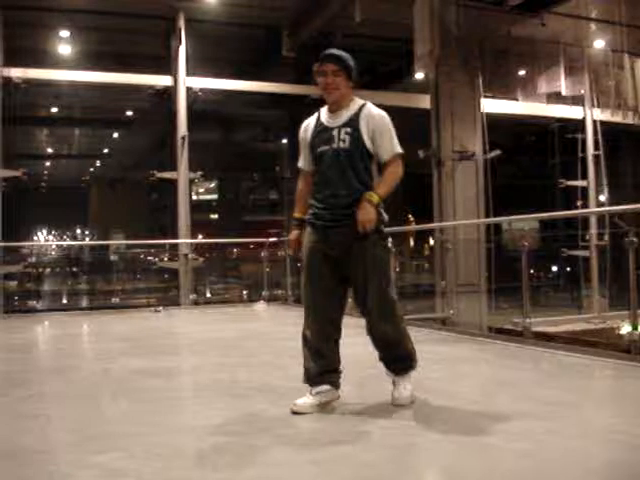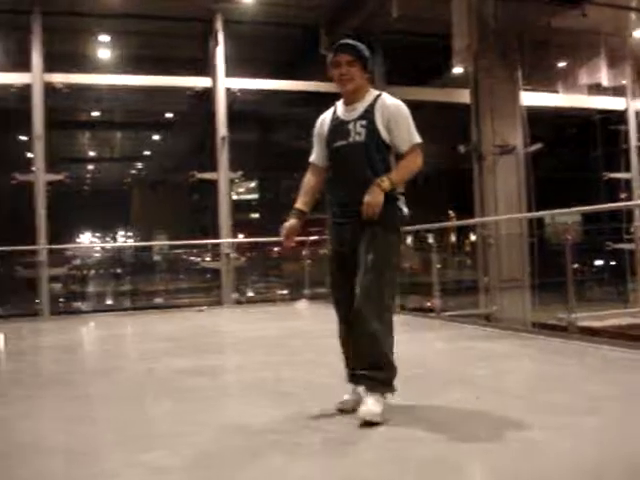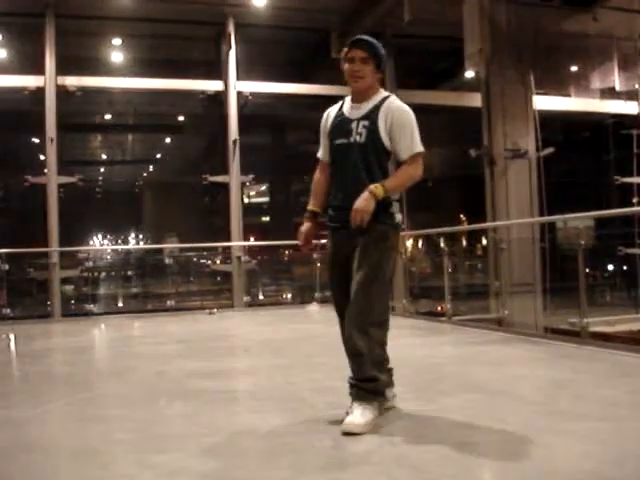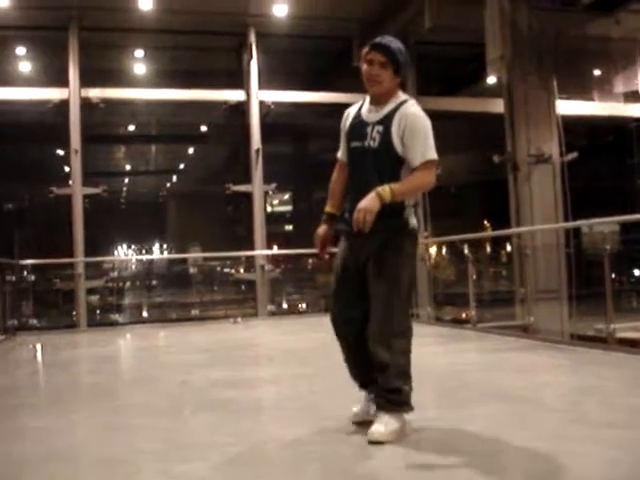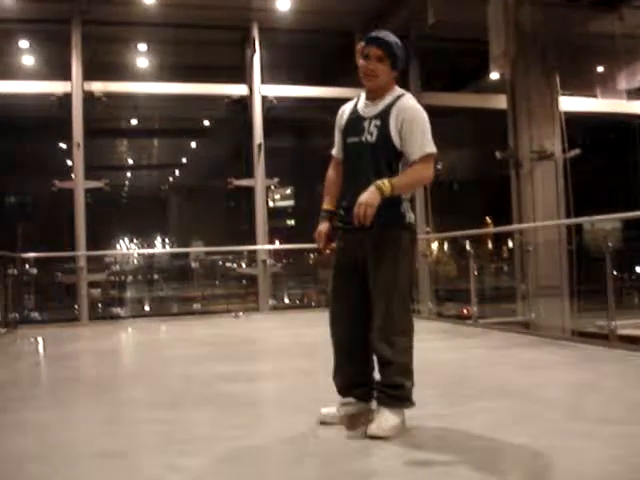
dt=0.3s
person 1, frame 1
left shoulder: (372, 117)
right shoulder: (309, 126)
left elbow: (394, 166)
left wrist: (371, 200)
right wrist: (298, 222)
left hip: (362, 226)
right hip: (320, 228)
left knee: (377, 303)
right knee: (318, 310)
left ankle: (401, 370)
right ankle: (323, 383)
person 1, frame 2
left shoulder: (389, 108)
right shoulder: (326, 120)
left elbow: (414, 158)
right elbow: (316, 171)
left wrist: (382, 185)
right wrist: (298, 213)
left hip: (381, 219)
right hip: (341, 222)
left knee: (371, 301)
right knee: (347, 307)
left ankle: (377, 386)
right ankle: (363, 384)
person 1, frame 3
left shoulder: (394, 111)
right shoulder: (332, 115)
left elbow: (414, 167)
left wrist: (374, 192)
right wrist: (311, 215)
left hip: (378, 225)
right hip: (340, 225)
left knee: (365, 311)
right knee: (348, 311)
left ankle: (367, 397)
right ankle: (380, 386)
person 1, frame 4
left shoulder: (410, 116)
right shoulder: (351, 116)
left elbow: (426, 176)
left wrist: (380, 195)
right wrist: (330, 218)
left hip: (393, 232)
right hip: (353, 232)
left knee: (388, 322)
right knee: (345, 315)
left ankle: (392, 407)
right ankle: (375, 391)
person 1, frame 5
left shoulder: (407, 110)
right shoulder: (346, 112)
left elbow: (424, 170)
left wrist: (380, 188)
right wrist: (327, 215)
left hip: (390, 228)
right hip: (350, 228)
left knee: (389, 318)
right knee: (345, 316)
left ankle: (393, 402)
right ankle: (356, 395)
